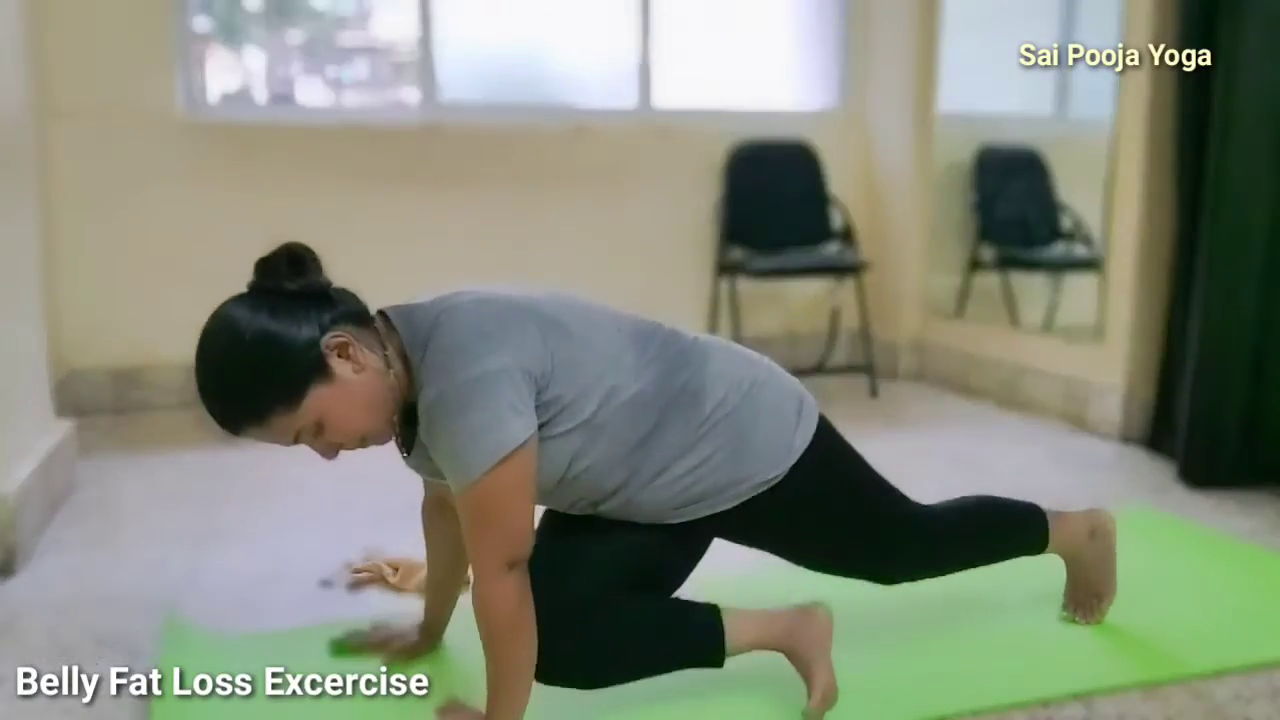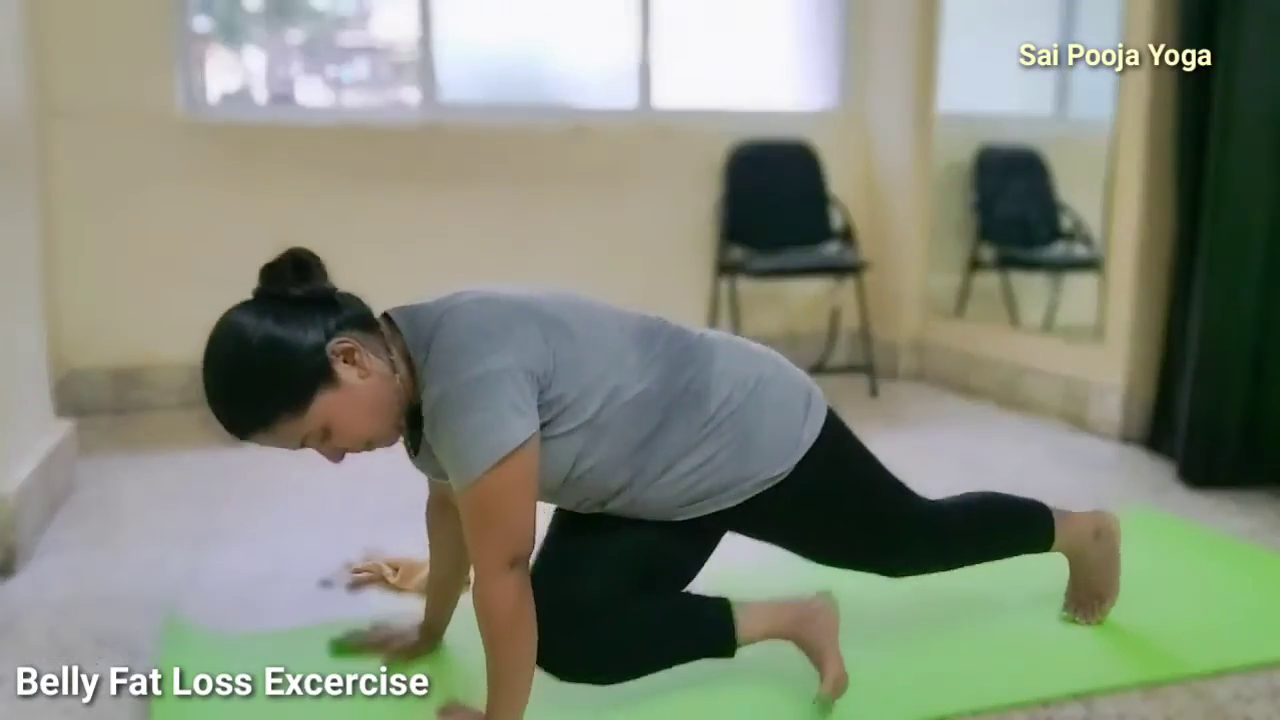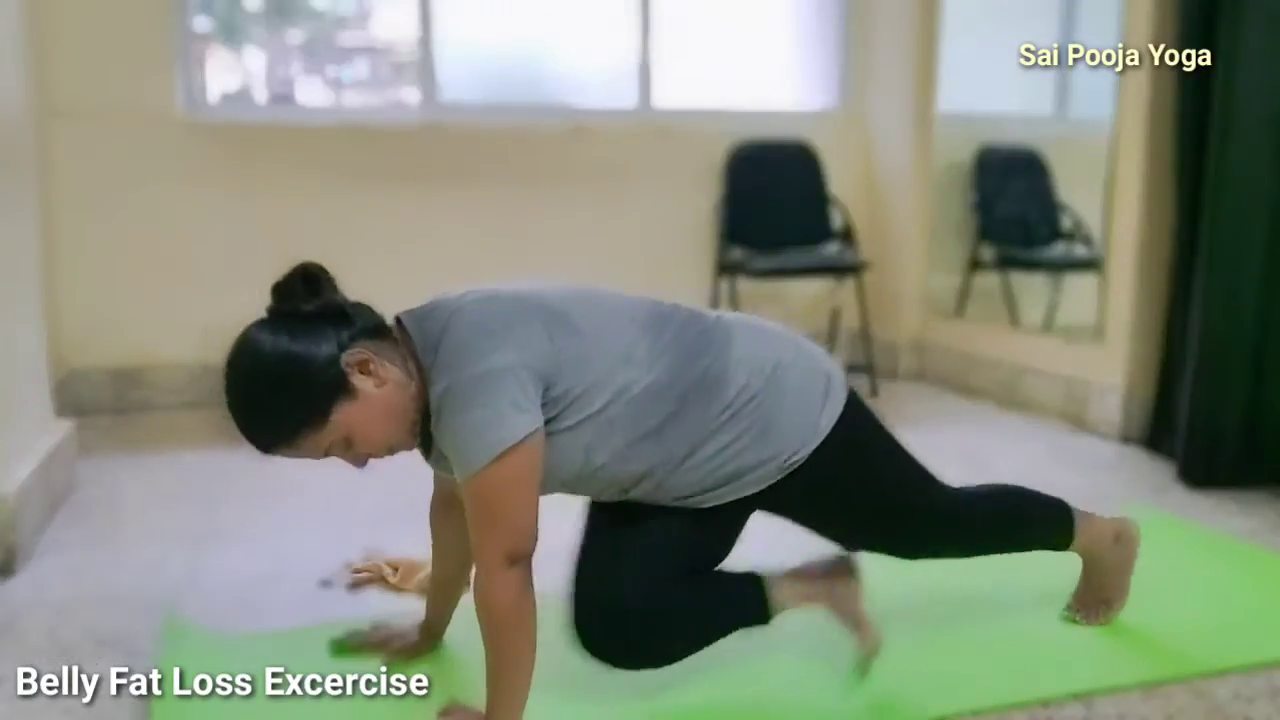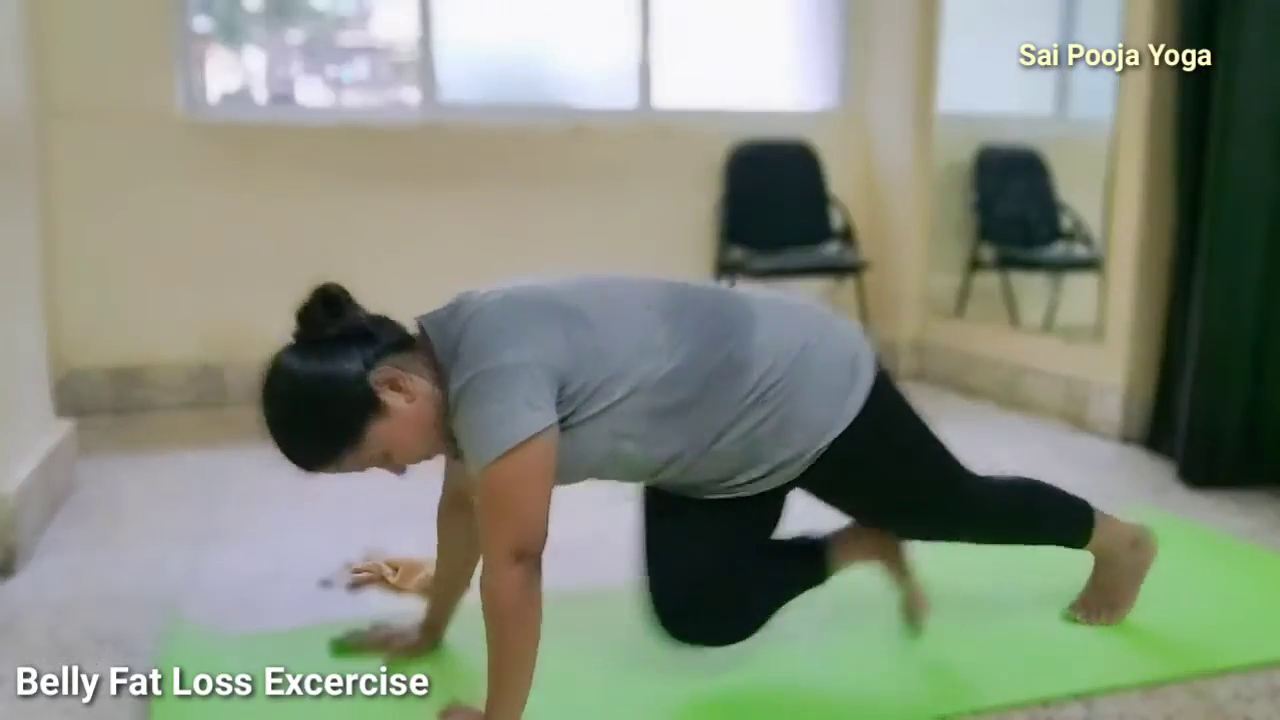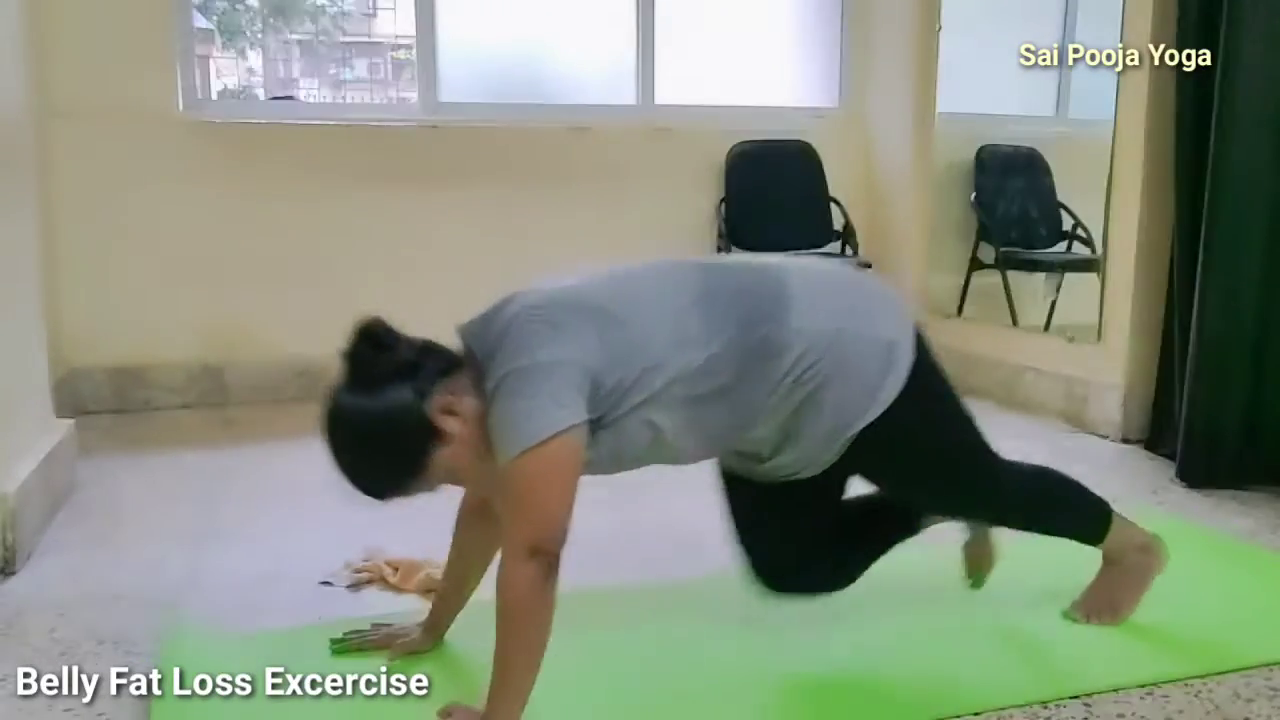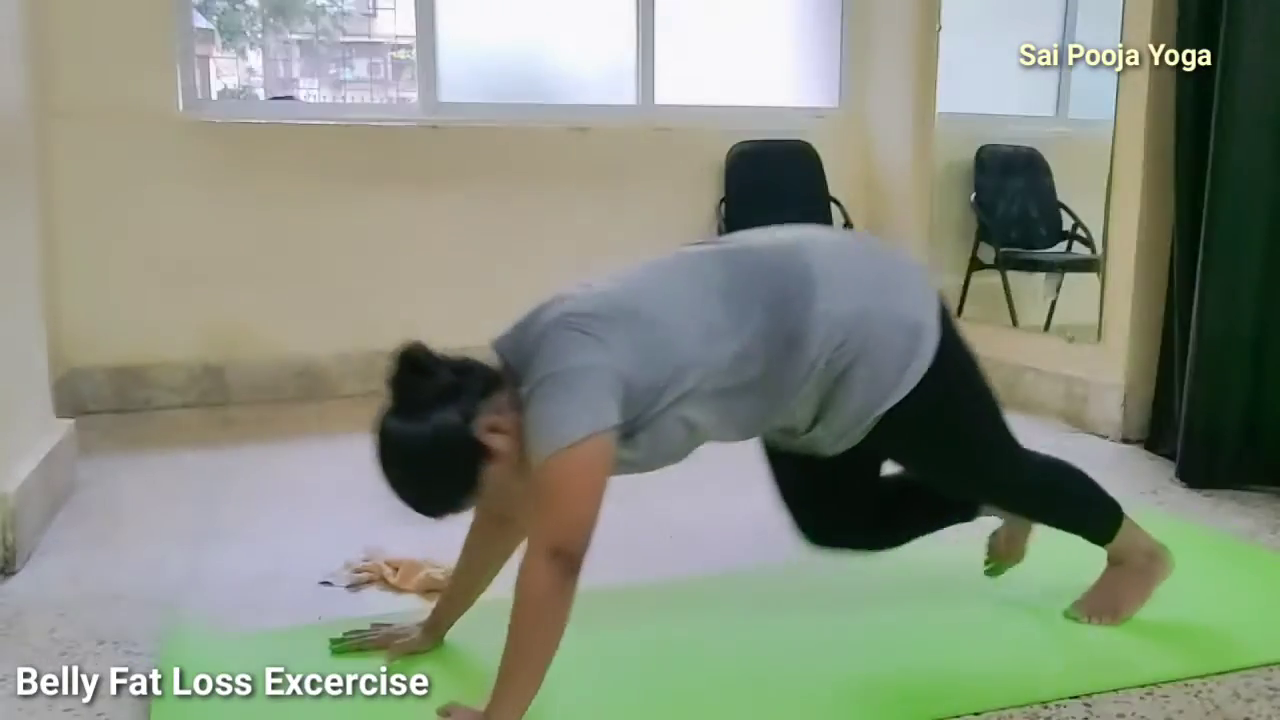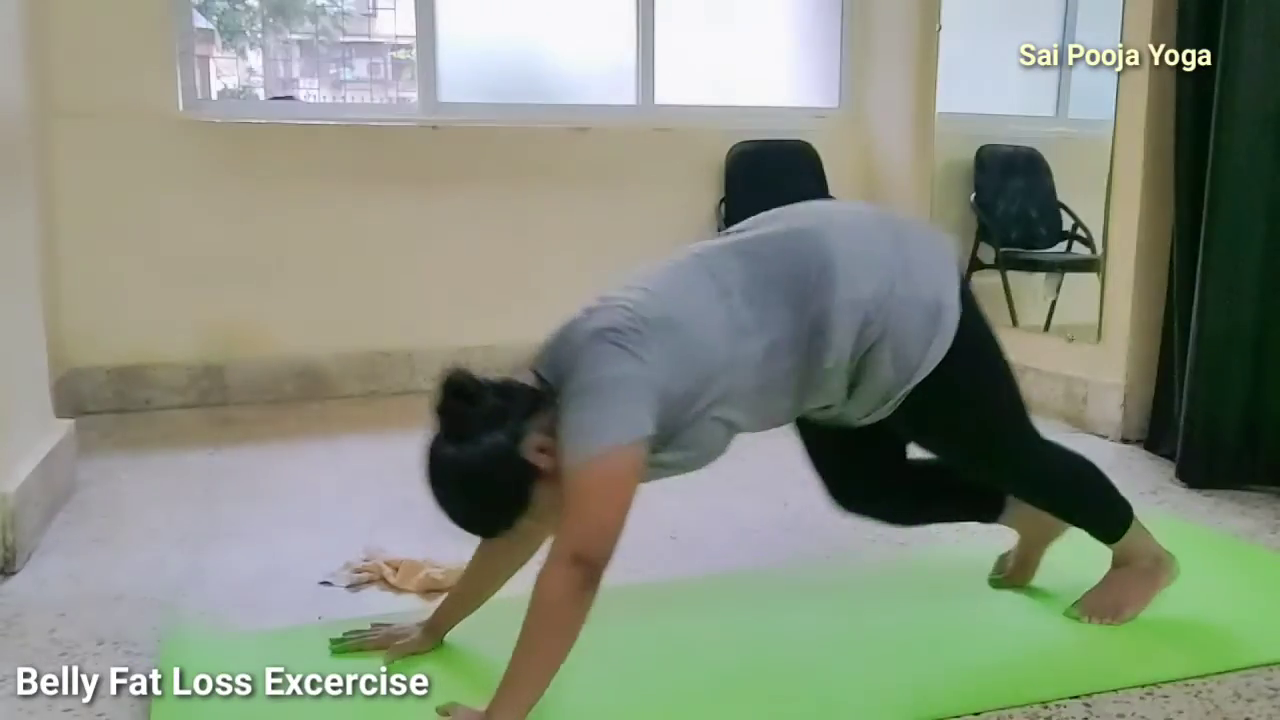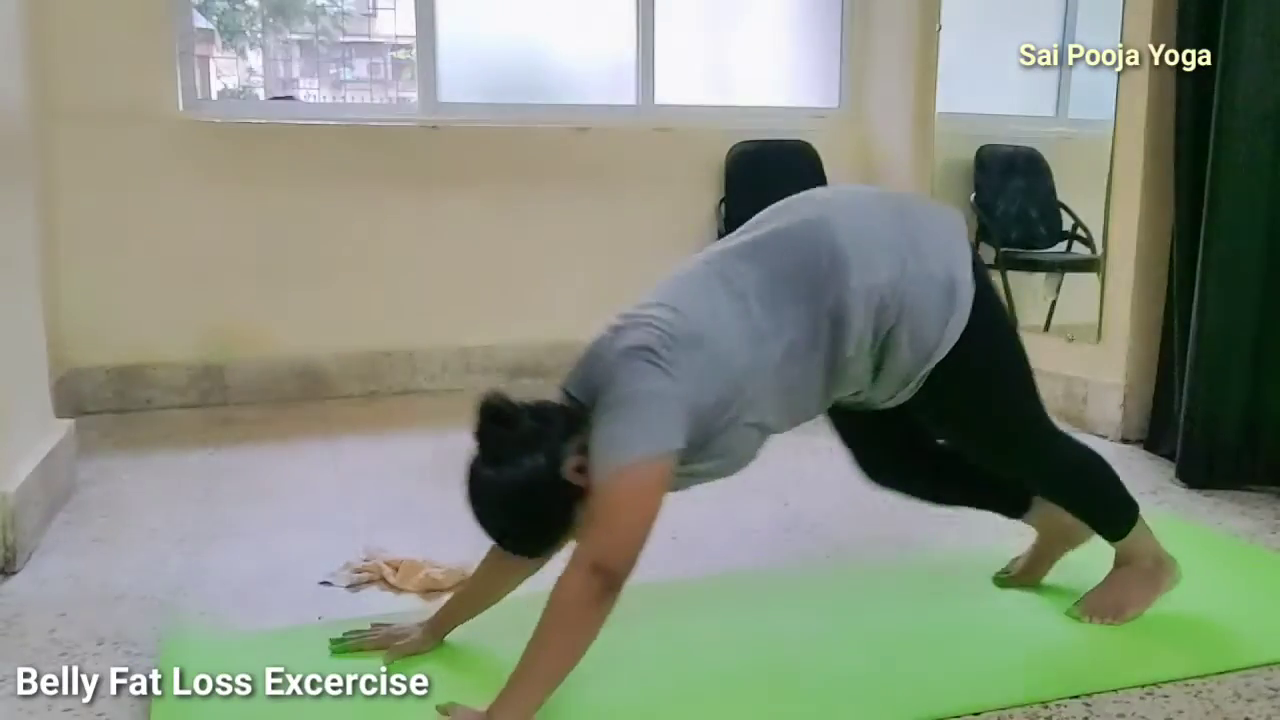
dt=0.1s
person 1, frame 1
left shoulder: (465, 373)
right shoulder: (402, 366)
left elbow: (502, 570)
right elbow: (445, 508)
right wrist: (429, 630)
left hip: (746, 442)
right hip: (645, 476)
left knee: (899, 545)
right knee: (559, 643)
left ankle: (1076, 531)
right ankle: (777, 633)
person 1, frame 2
left shoulder: (467, 373)
right shoulder: (405, 366)
left elbow: (504, 569)
right elbow: (450, 508)
right wrist: (429, 631)
left hip: (754, 438)
right hip: (652, 476)
left knee: (907, 537)
right knee: (568, 639)
left ankle: (1081, 531)
right ankle: (787, 621)
person 1, frame 3
left shoulder: (475, 376)
right shoulder: (422, 363)
left elbow: (505, 562)
right elbow: (455, 509)
right wrist: (429, 628)
left hip: (775, 415)
right hip: (684, 454)
left knee: (925, 519)
right knee: (619, 632)
left ankle: (1102, 535)
right ankle: (814, 585)
person 1, frame 4
left shoulder: (490, 372)
right shoulder: (442, 363)
left elbow: (514, 557)
right elbow: (464, 506)
right wrist: (429, 629)
left hip: (801, 394)
left knee: (954, 500)
right knee: (695, 614)
left ankle: (1118, 540)
right ankle: (865, 540)
person 1, frame 5
left shoulder: (528, 378)
right shoulder: (477, 374)
left elbow: (530, 558)
right elbow: (487, 509)
right wrist: (430, 629)
left hip: (839, 357)
right hip: (770, 380)
left knee: (976, 484)
right knee: (791, 567)
left ankle: (1130, 549)
right ankle: (948, 509)
person 1, frame 6
left shoulder: (563, 385)
right shoulder: (508, 382)
left elbow: (553, 555)
right elbow: (504, 511)
right wrist: (431, 628)
left hip: (870, 330)
right hip: (801, 341)
left knee: (991, 466)
right knee: (832, 523)
left ankle: (1136, 550)
right ankle: (999, 504)
person 1, frame 7
left shoulder: (605, 395)
right shoulder: (547, 400)
left elbow: (577, 570)
right elbow: (520, 523)
right wrist: (432, 628)
left hip: (897, 297)
right hip: (835, 280)
left knee: (1006, 451)
right knee: (865, 490)
left ankle: (1142, 554)
right ankle: (1029, 517)
person 1, frame 8
left shoulder: (636, 406)
right shoulder: (581, 415)
left elbow: (596, 576)
right elbow: (538, 528)
right wrist: (434, 627)
left hip: (911, 278)
right hip: (847, 264)
left knee: (1018, 443)
right knee: (896, 461)
left ankle: (1144, 555)
right ankle: (1055, 520)
